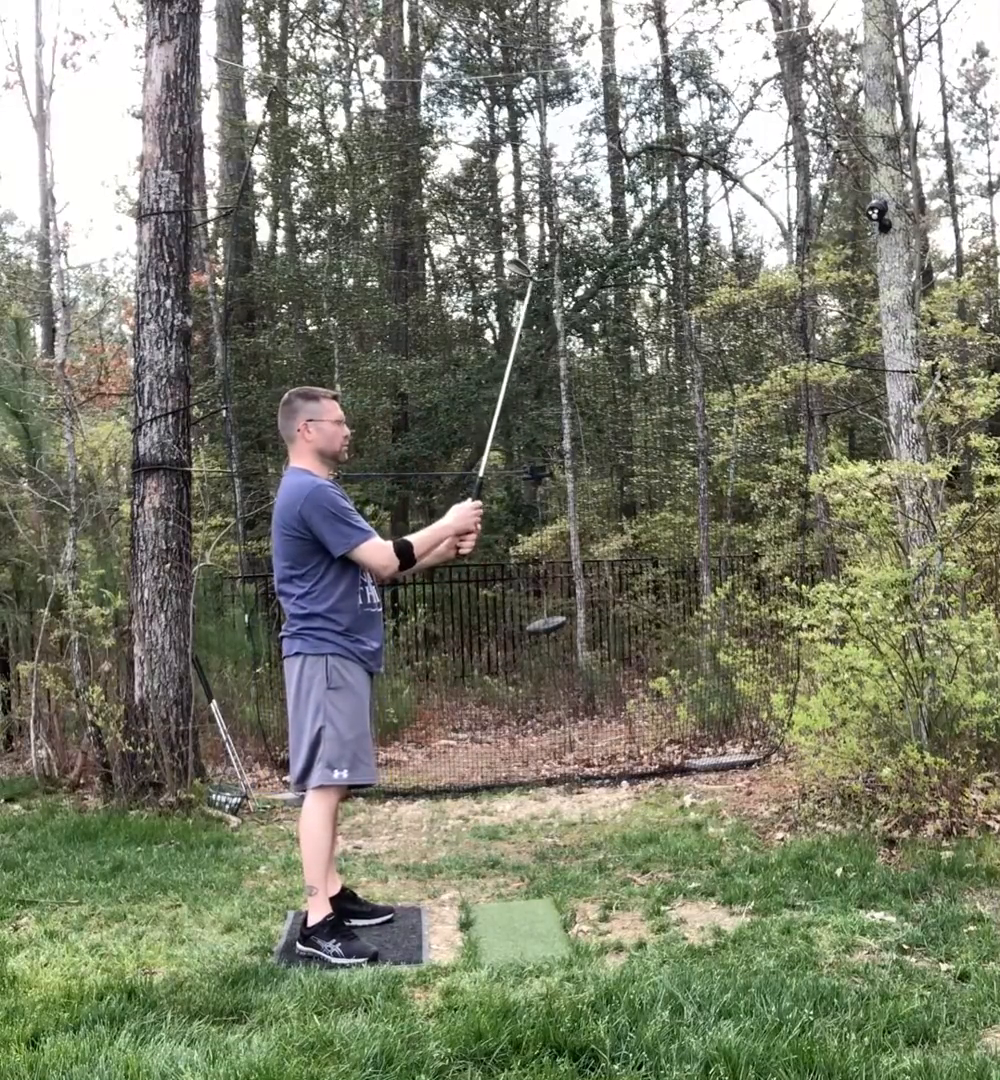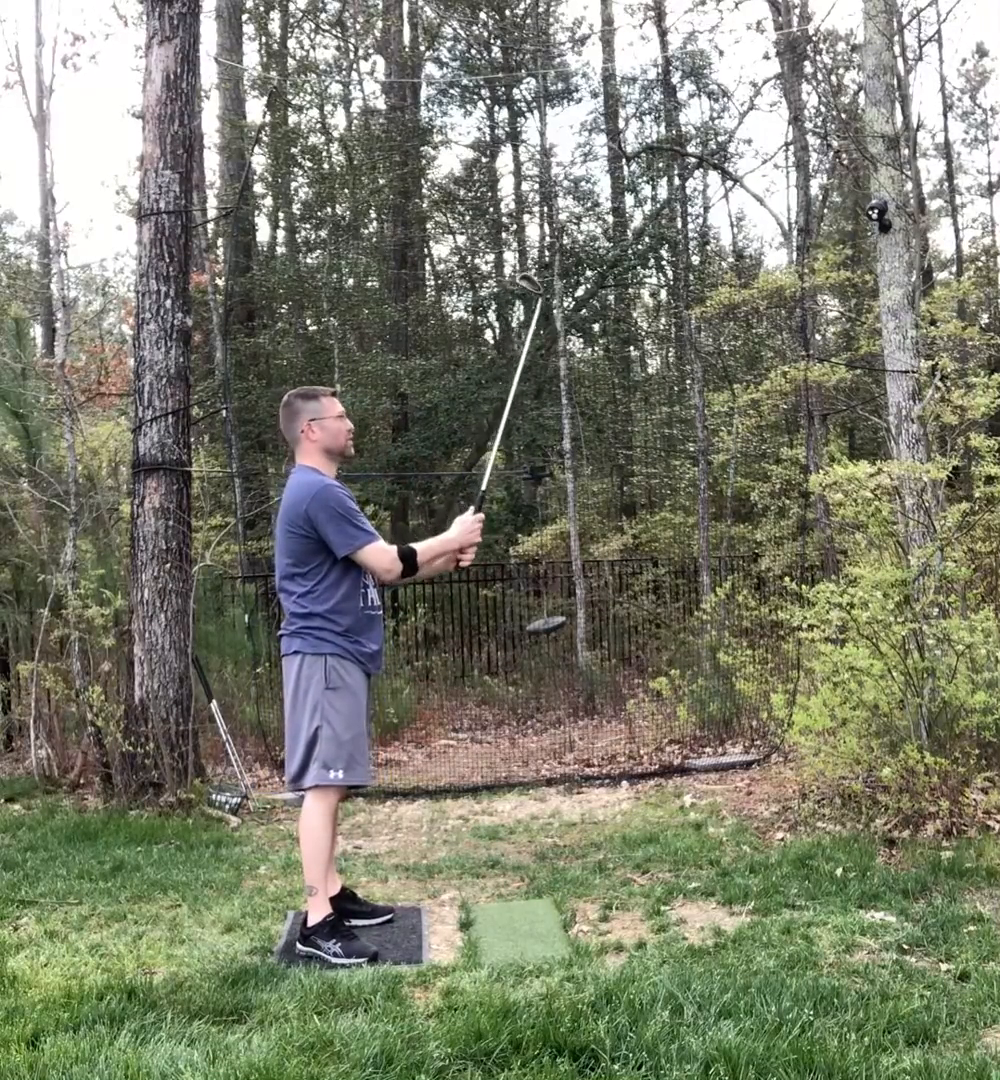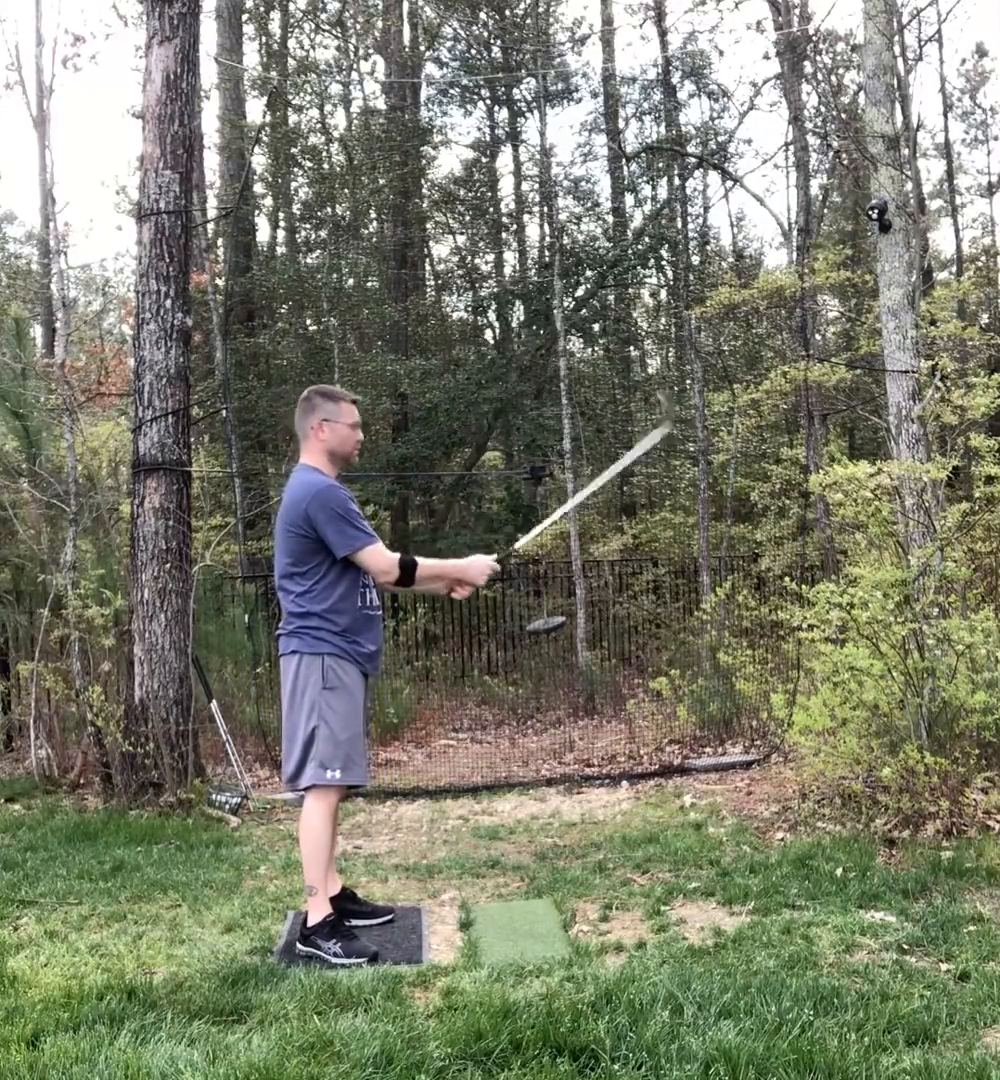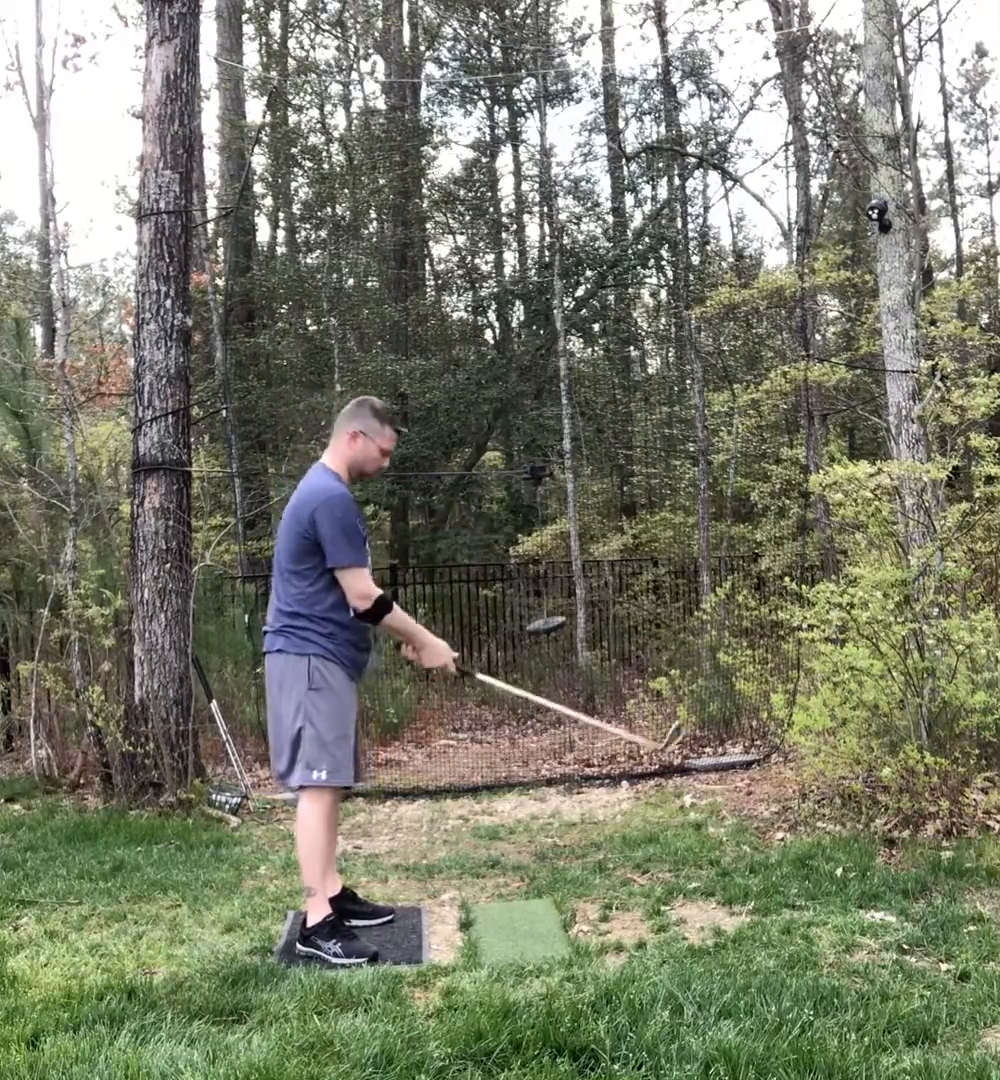
dt=0.3s
person 1, frame 1
left shoulder: (317, 491)
right shoulder: (312, 493)
left elbow: (376, 563)
right elbow: (385, 561)
left wrist: (446, 546)
right wrist: (446, 526)
left hip: (341, 654)
right hip: (326, 655)
left knee: (333, 783)
right knee: (325, 783)
left ankle: (333, 893)
right ankle: (318, 921)
person 1, frame 2
left shoulder: (320, 491)
right shoulder: (320, 493)
left elbow: (377, 566)
right elbow: (388, 565)
left wrist: (446, 557)
right wrist: (451, 538)
left hip: (338, 654)
right hip: (324, 655)
left knee: (332, 783)
right knee: (323, 784)
left ankle: (333, 894)
right ankle: (317, 922)
person 1, frame 3
left shoulder: (318, 489)
right shoulder: (320, 492)
left elbow: (366, 574)
right elbow: (386, 569)
left wrist: (444, 579)
right wrist: (460, 571)
left hip: (337, 655)
right hip: (323, 655)
left knee: (331, 783)
right knee: (323, 784)
left ankle: (331, 893)
right ankle: (317, 923)
person 1, frame 4
left shoulder: (322, 490)
right shoulder: (333, 498)
right elbow: (362, 596)
left wrist: (404, 632)
right wrist: (422, 640)
left hip: (324, 656)
right hip: (310, 656)
left knee: (330, 782)
right knee: (318, 785)
left ankle: (332, 893)
right ankle: (317, 922)
